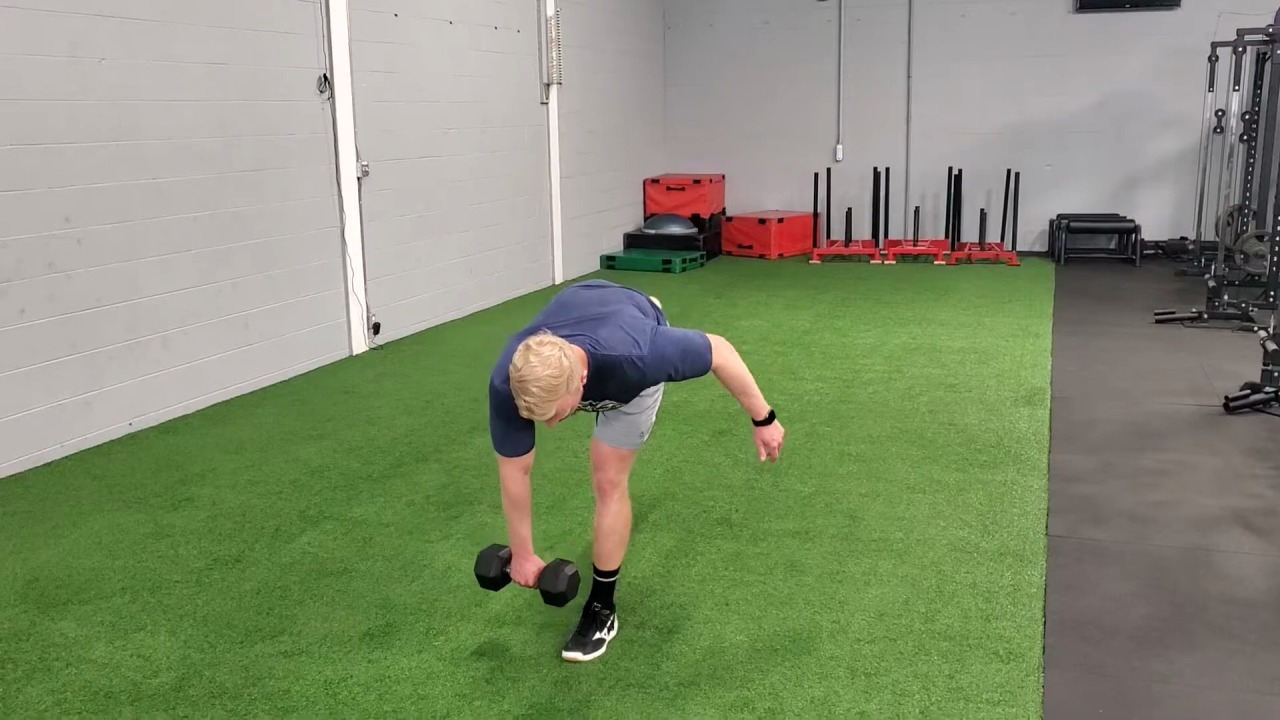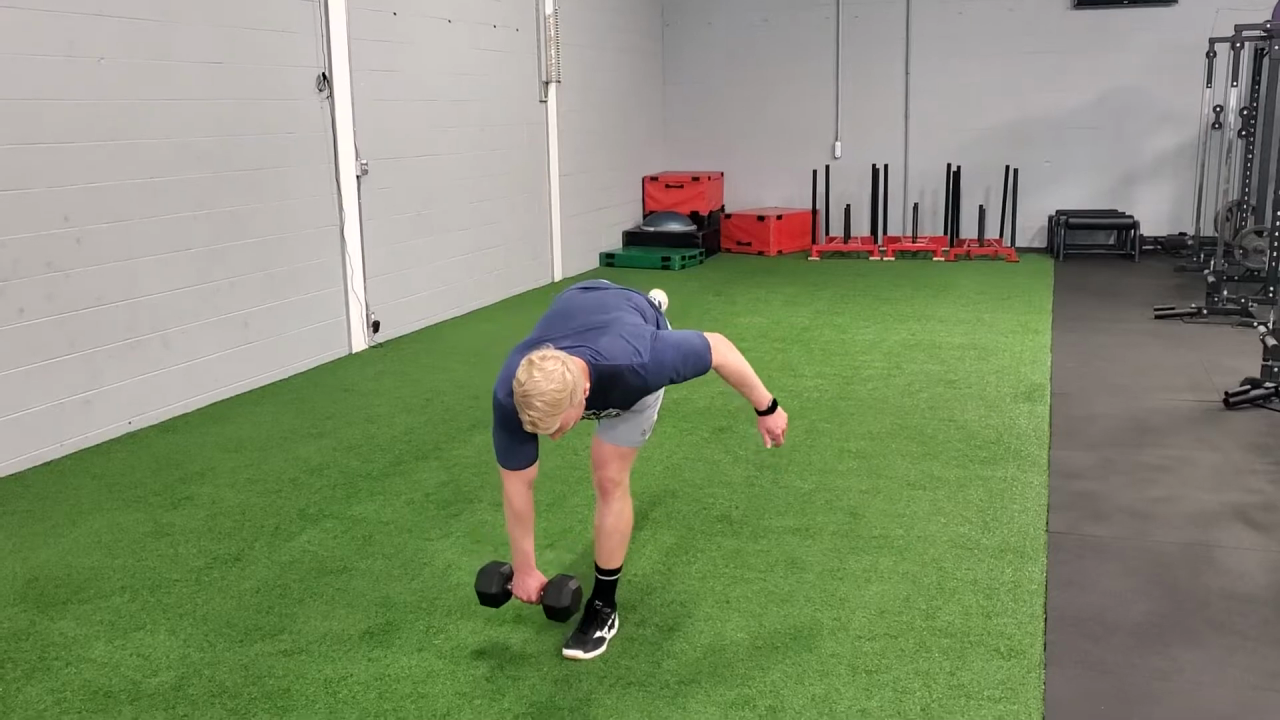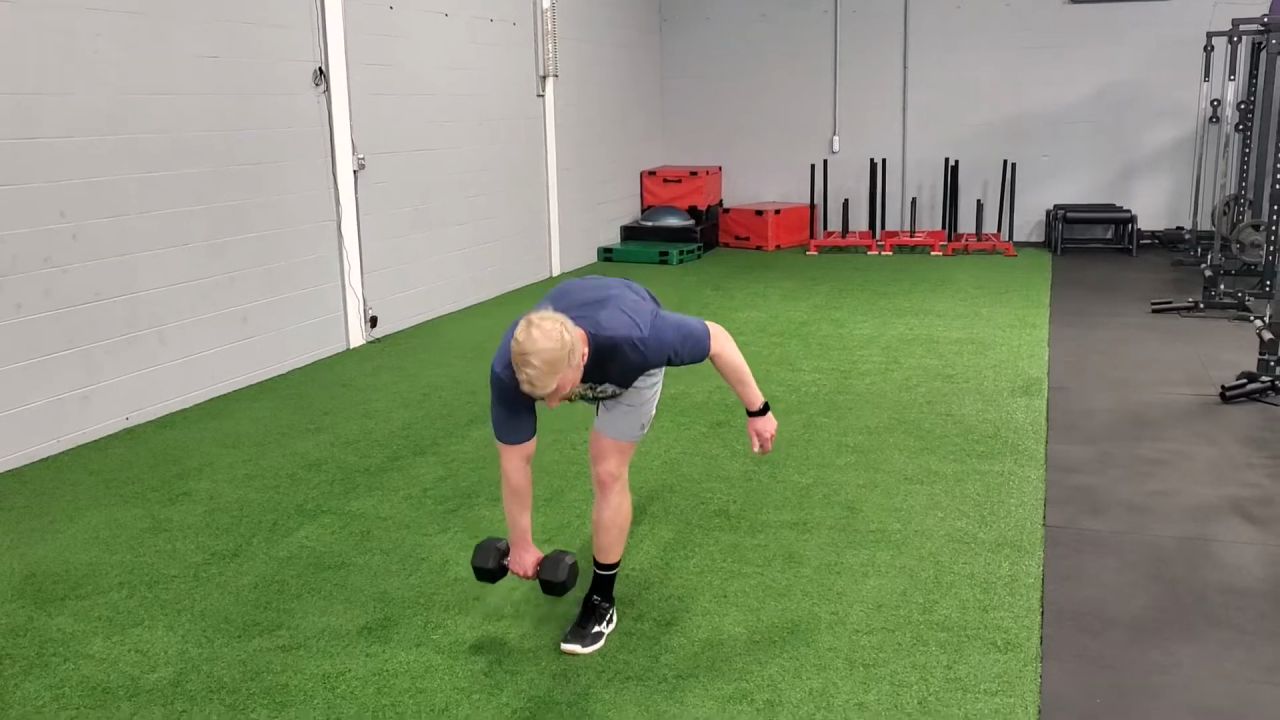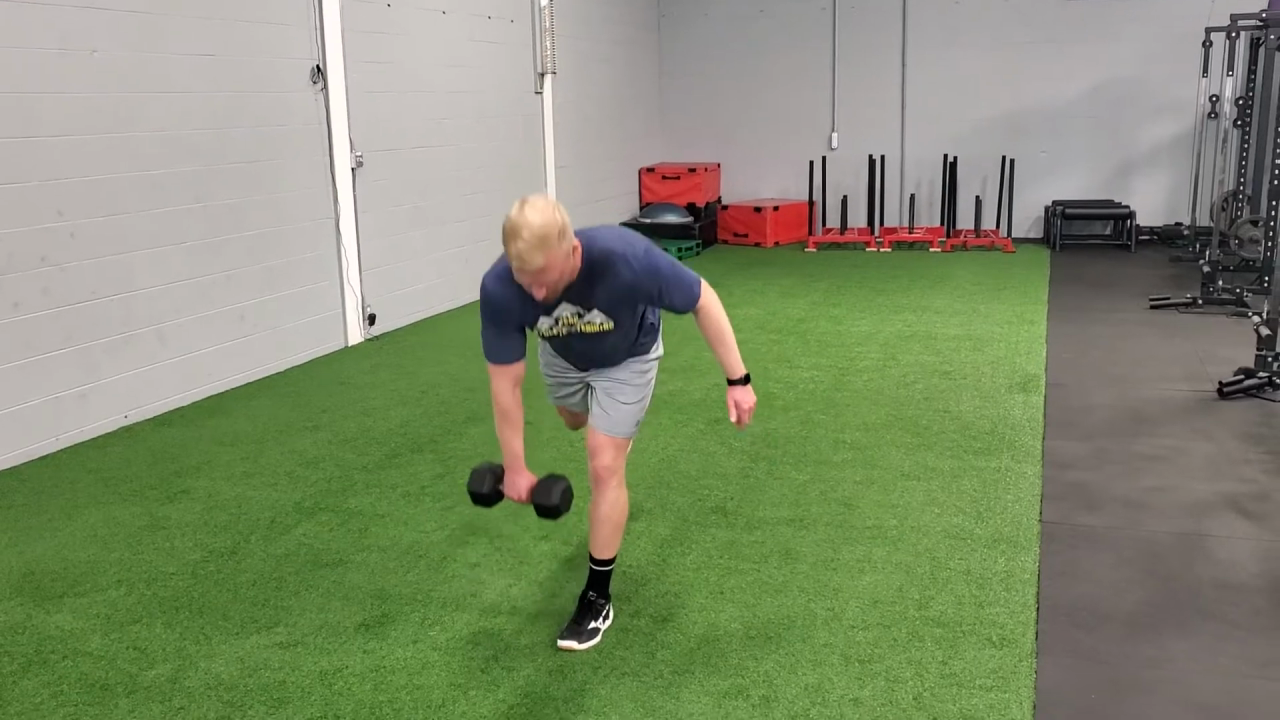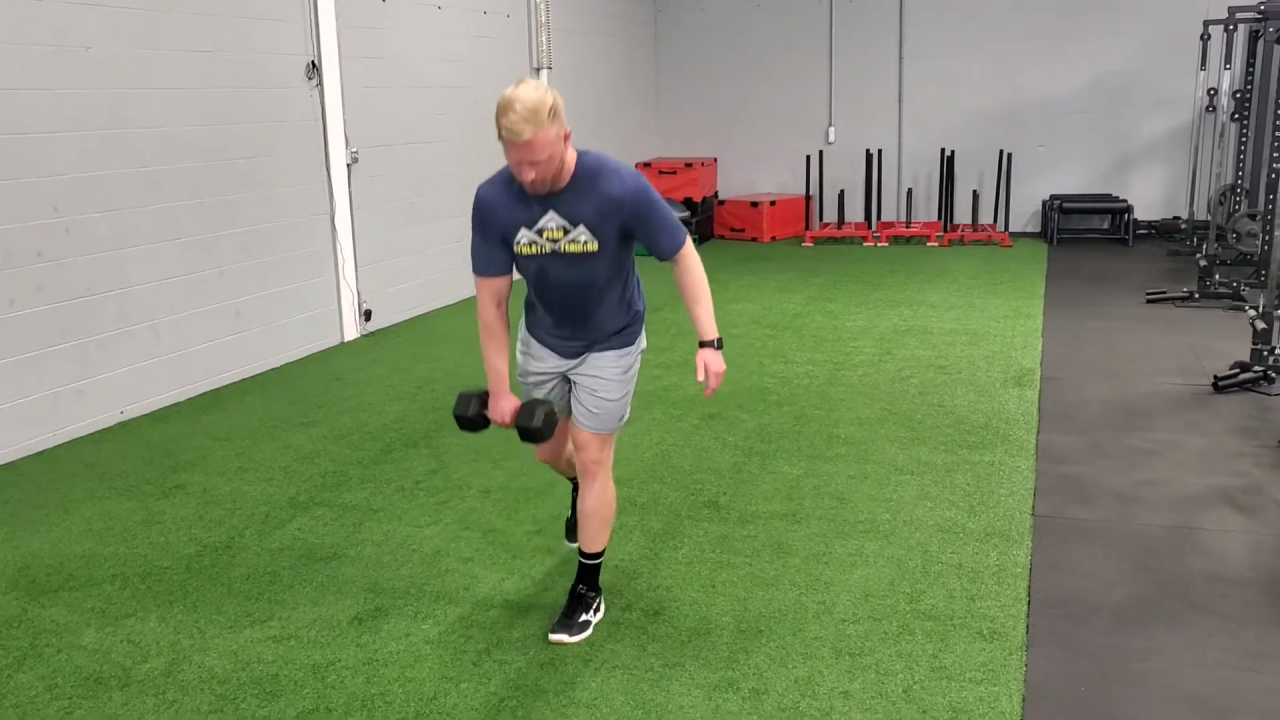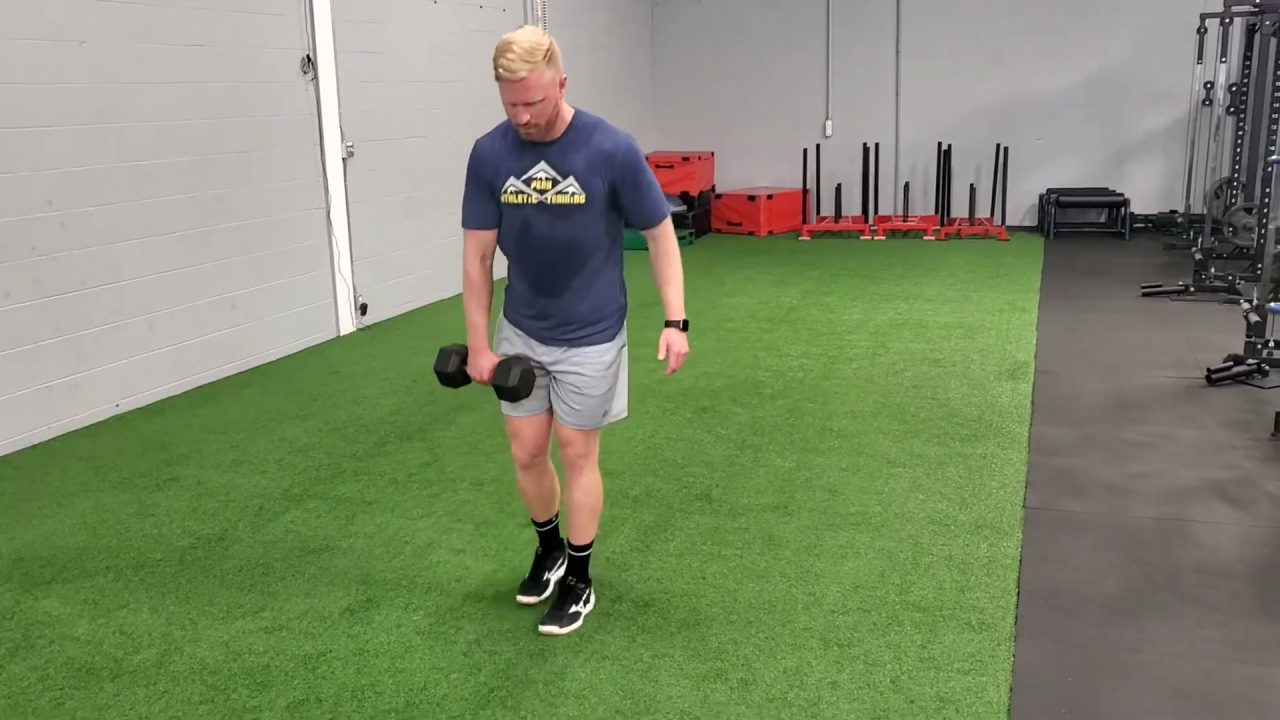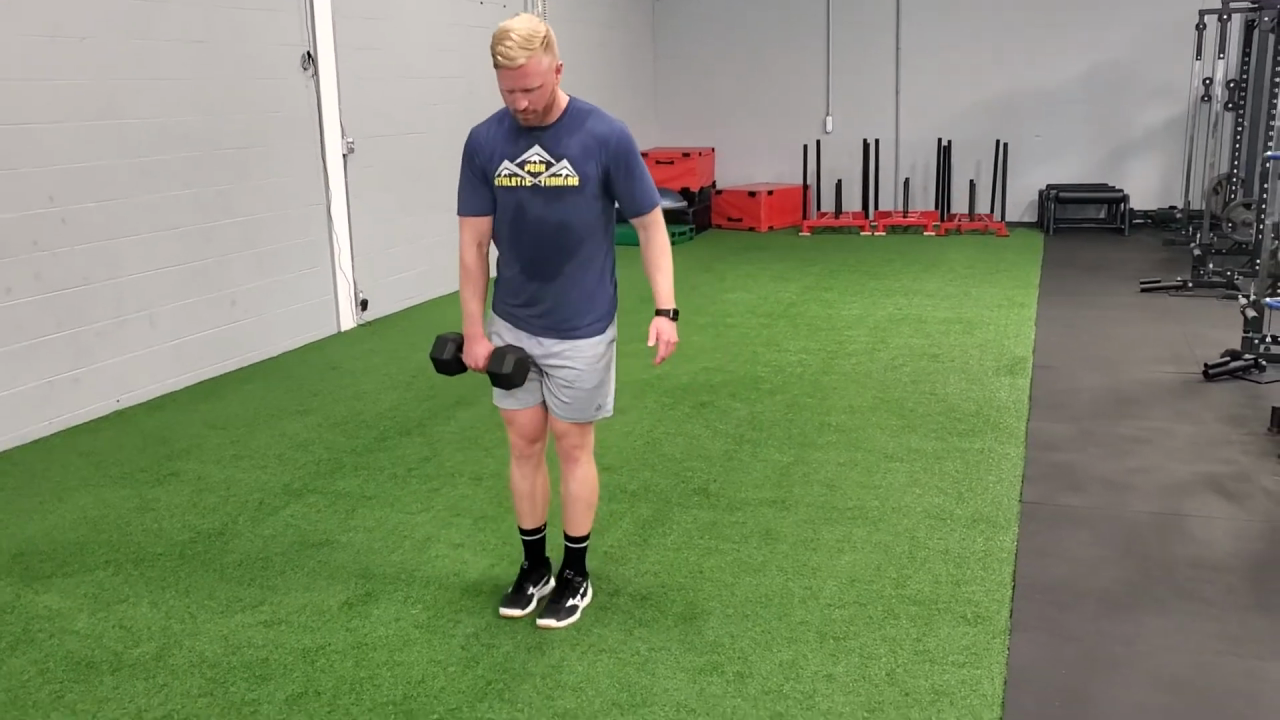
dt=0.3s
person 1, frame 1
left shoulder: (636, 356)
right shoulder: (508, 382)
left elbow: (718, 350)
right elbow: (515, 471)
left wrist: (763, 418)
right wrist: (522, 553)
left knee: (607, 478)
left ankle: (602, 606)
person 1, frame 2
left shoulder: (637, 363)
right shoulder: (513, 394)
left elbow: (716, 348)
right elbow: (518, 486)
left wrist: (766, 407)
right wrist: (523, 569)
left knee: (608, 477)
left ankle: (603, 604)
person 1, frame 3
left shoulder: (635, 338)
right shoulder: (511, 366)
left elbow: (717, 340)
right elbow: (515, 461)
left wrist: (757, 410)
right wrist: (520, 544)
left hip: (630, 359)
right hip: (582, 359)
left knee: (607, 471)
left ankle: (601, 600)
person 1, frame 4
left shoulder: (627, 259)
right shoulder: (499, 287)
left elbow: (702, 299)
right elbow: (505, 382)
left wrist: (737, 379)
right wrist: (514, 467)
left hip: (626, 357)
right hip: (564, 356)
left knee: (603, 466)
right knee: (576, 422)
left ankle: (598, 596)
right ankle: (615, 425)
person 1, frame 5
left shoulder: (620, 188)
right shoulder: (493, 199)
left elbow: (682, 256)
right elbow: (491, 300)
left wrist: (708, 341)
right wrist: (499, 389)
left hip: (609, 343)
right hip: (542, 340)
left knee: (591, 458)
right knee: (549, 448)
left ankle: (588, 589)
right ankle: (585, 496)
person 1, frame 6
left shoulder: (611, 150)
right shoulder: (488, 154)
left elbow: (660, 234)
right elbow: (477, 256)
left wrist: (675, 322)
right wrist: (478, 345)
left hip: (590, 335)
right hip: (520, 332)
left knee: (576, 454)
right knee: (525, 453)
left ankle: (577, 582)
right ankle: (550, 548)
person 1, frame 7
left shoulder: (605, 137)
right shoulder: (484, 142)
left elbow: (650, 225)
right elbow: (474, 243)
left wrist: (665, 310)
right wrist: (474, 331)
left hip: (581, 328)
right hip: (512, 325)
left knee: (572, 447)
right knee: (524, 444)
left ankle: (575, 575)
right ankle: (535, 567)
